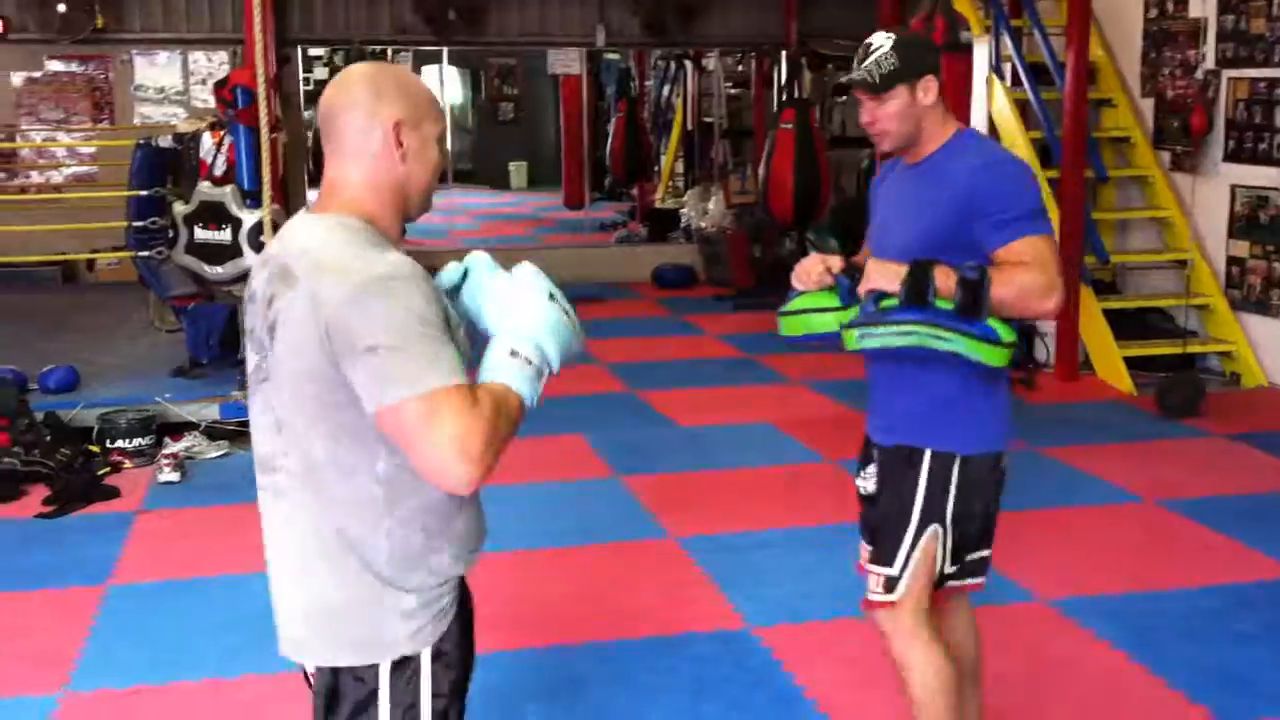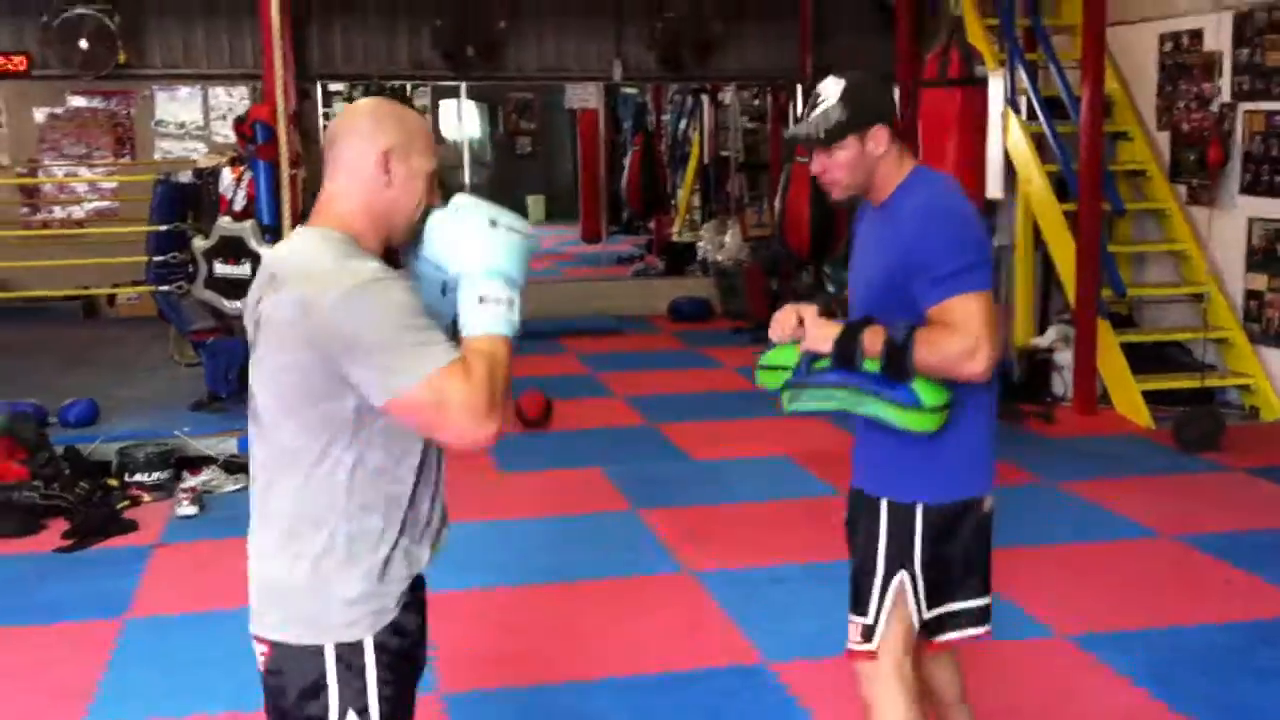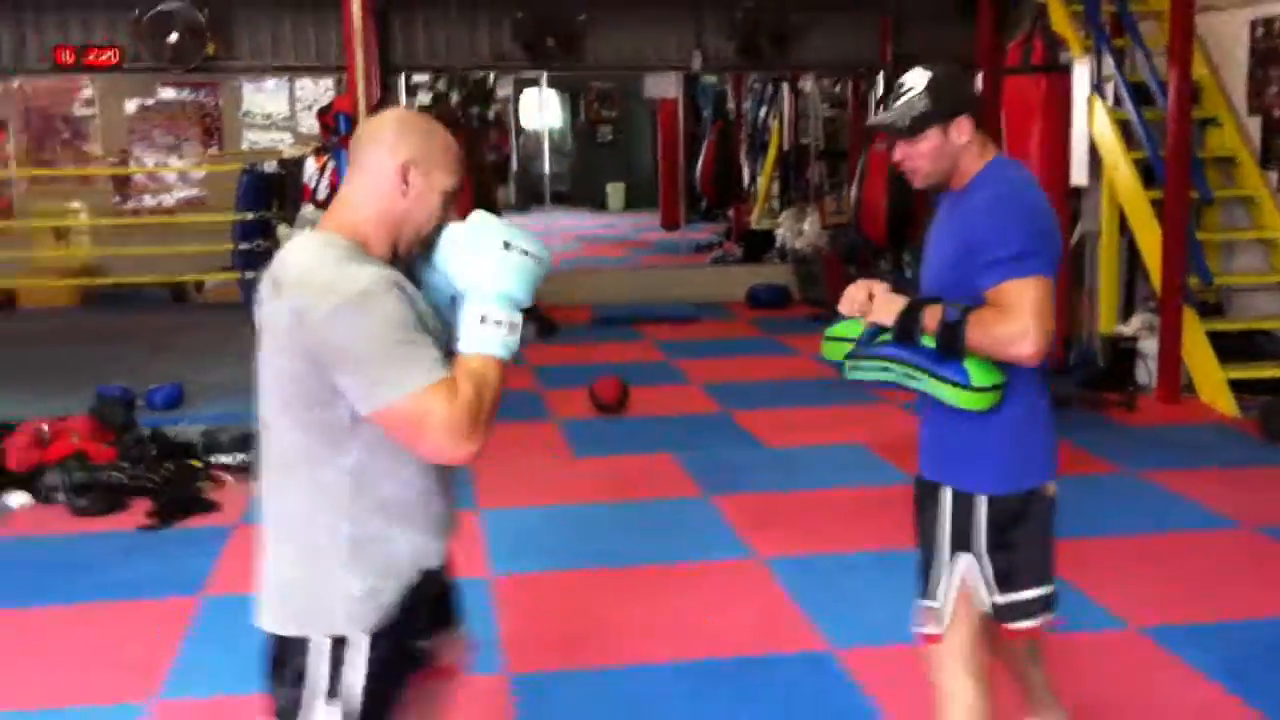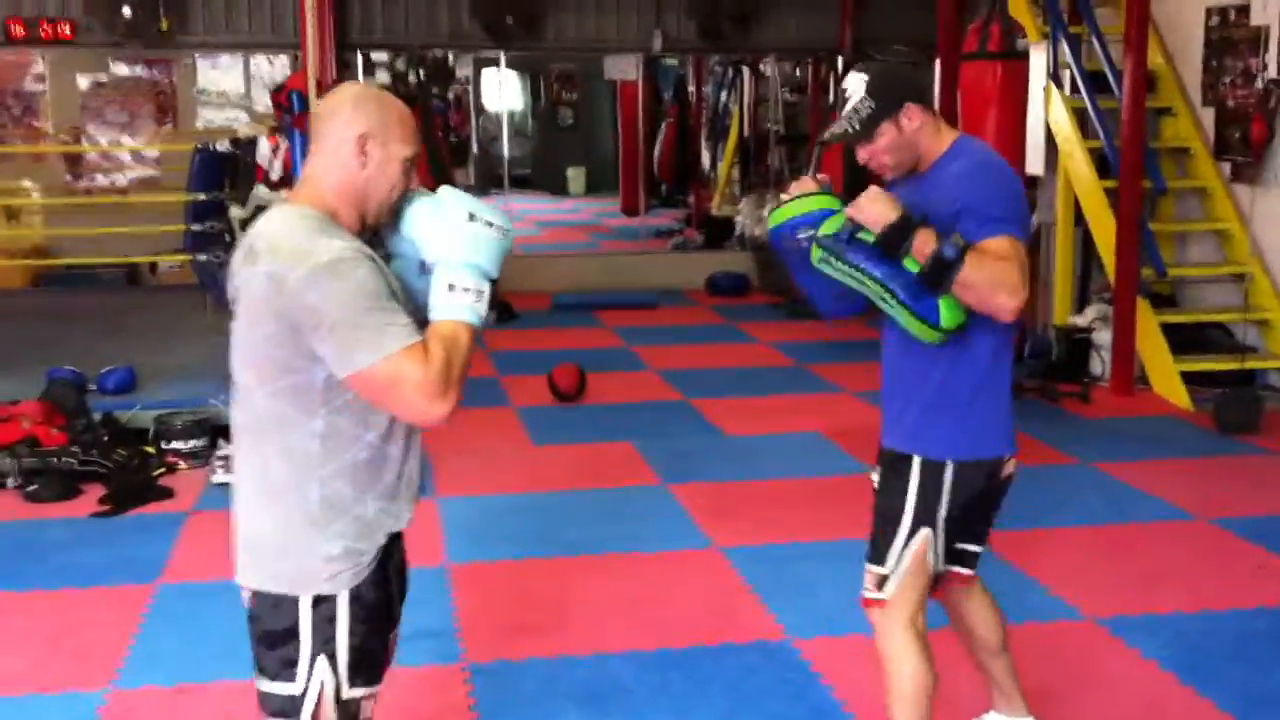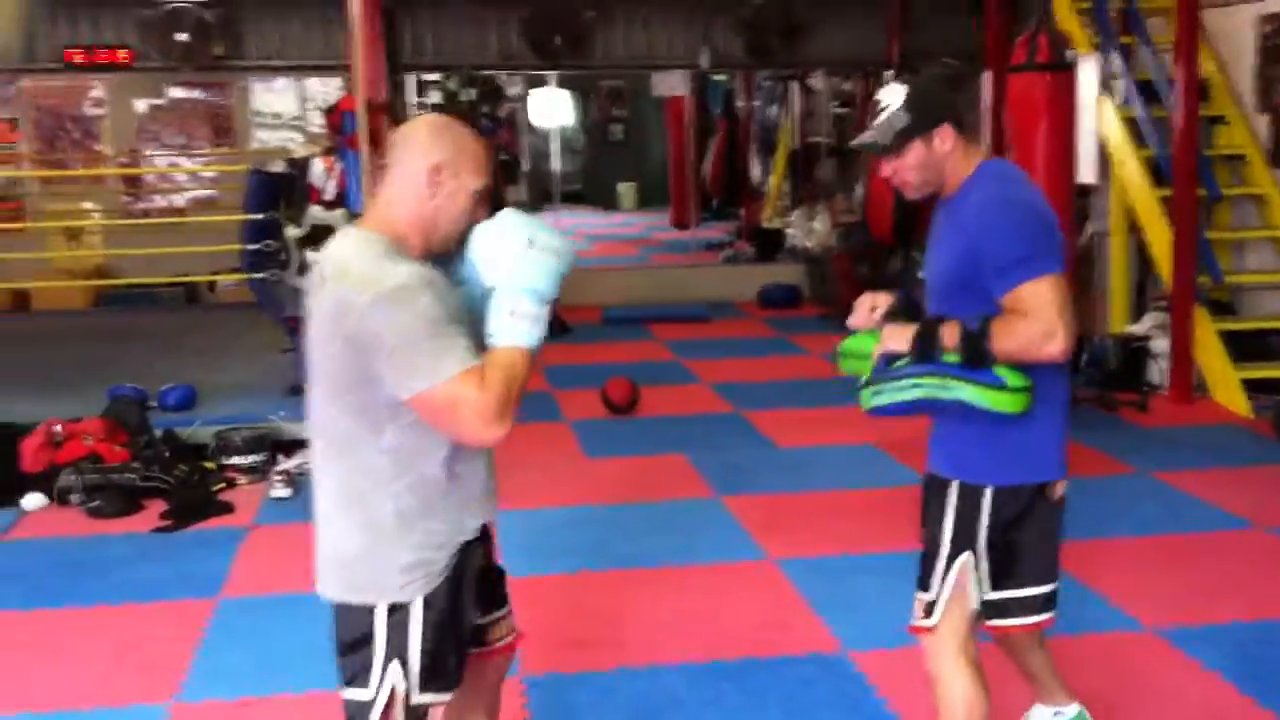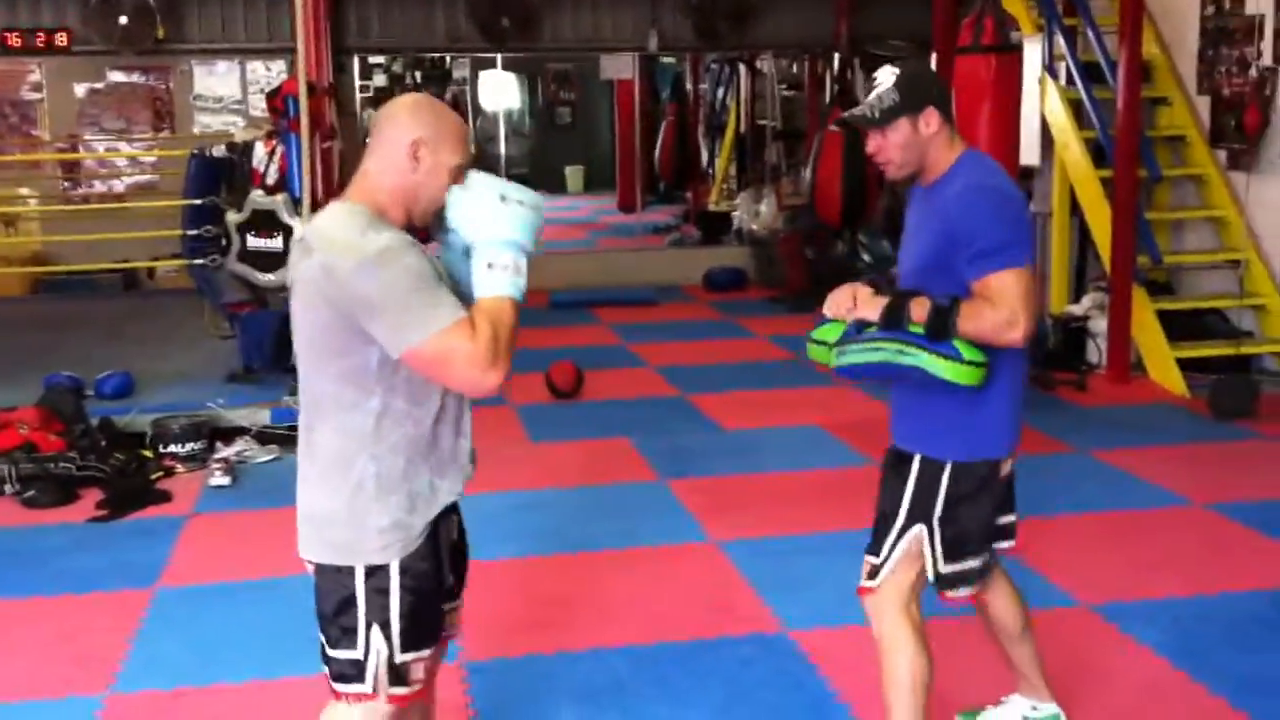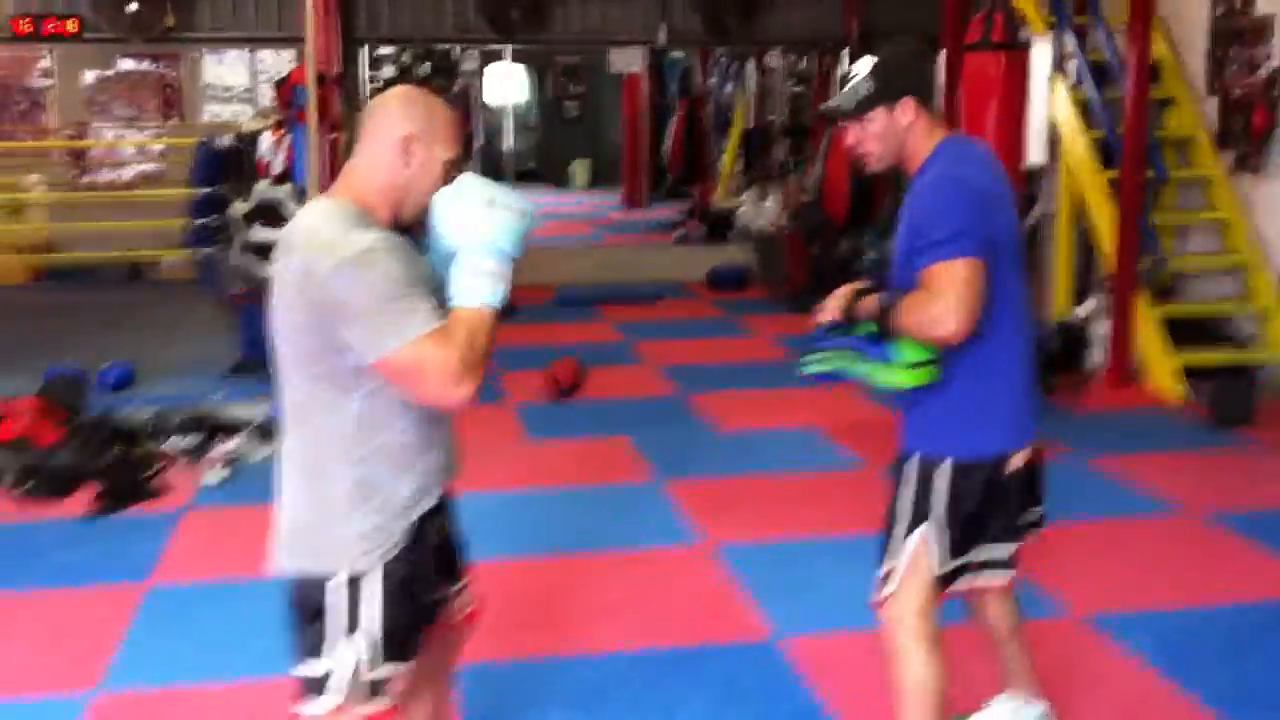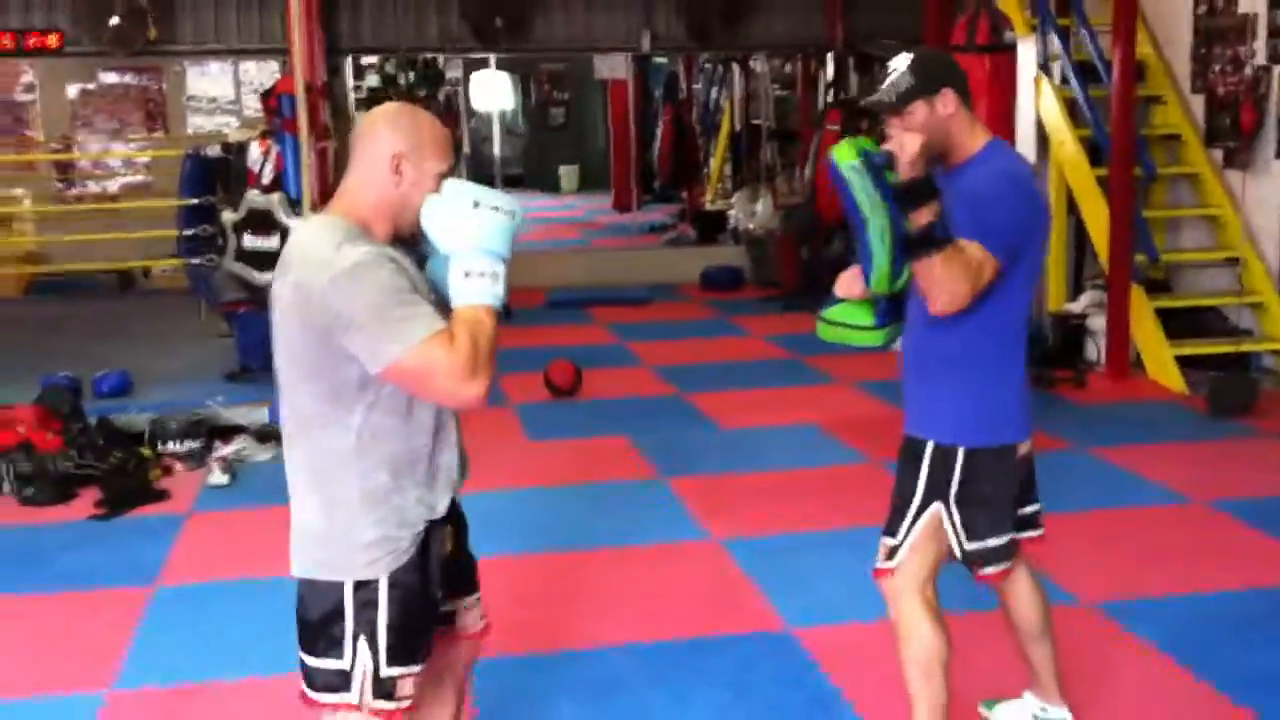
dt=0.4s
person 1, frame 1
left shoulder: (990, 173)
right shoulder: (889, 176)
left elbow: (1043, 289)
left wrist: (922, 280)
right wrist: (838, 269)
left hip: (949, 431)
right hip: (895, 420)
left knee: (898, 609)
right knee: (938, 598)
person 1, frame 2
left shoulder: (934, 219)
right shoulder: (876, 209)
left elbow: (973, 352)
left wrist: (853, 341)
right wrist: (816, 319)
left hip: (923, 474)
right hip: (901, 463)
left knee: (881, 658)
right knee: (922, 634)
person 1, frame 3
left shoulder: (1001, 207)
right shoulder: (969, 194)
left elbow: (1024, 336)
left wrist: (916, 315)
right wrist: (892, 299)
left hip: (984, 458)
right hip: (976, 450)
left knee: (952, 644)
right knee: (999, 611)
person 1, frame 4
left shoulder: (978, 177)
right shoulder: (911, 177)
left elbow: (1005, 293)
right elbow: (883, 273)
left wrist: (904, 232)
left hip: (947, 432)
right hip: (923, 422)
left knee: (894, 607)
right knee: (950, 574)
person 1, frame 5
left shoulder: (1001, 209)
right shoulder: (961, 200)
left elbow: (1049, 334)
left wrist: (927, 337)
right wrist: (899, 310)
left hip: (994, 455)
right hip: (981, 446)
left knee: (943, 632)
right knee: (996, 606)
person 1, frame 6
left shoulder: (980, 197)
right shoulder: (931, 189)
left elbow: (1011, 321)
left wrist: (896, 308)
right wrist: (872, 298)
left hip: (953, 431)
right hip: (949, 423)
left knee: (887, 595)
right knee: (972, 567)
person 1, frame 7
left shoulder: (948, 187)
right shoulder: (957, 166)
left elbow: (948, 317)
left wrist: (861, 305)
right wrist: (870, 298)
left hip: (956, 430)
right hip: (992, 420)
left knee: (905, 606)
right knee: (979, 572)
person 1, frame 8
left shoulder: (1000, 183)
right shoulder: (953, 174)
left elbow: (948, 294)
right elbow: (936, 273)
left wrist: (914, 191)
right wrist: (870, 277)
left hip: (962, 420)
right hip: (985, 412)
left knee: (905, 581)
right knee: (1002, 560)
person 2, frame 1
left shoulder: (297, 252)
right shoulder: (373, 281)
right elbow: (459, 457)
left wrist: (447, 318)
right wrist: (526, 347)
left hip: (343, 579)
right hip: (382, 604)
person 2, frame 2
left shoulder: (303, 265)
right shoulder: (351, 289)
right elbow: (472, 418)
left wrist: (446, 285)
right wrist: (490, 284)
left hip: (355, 577)
right hip: (339, 601)
person 2, frame 3
left shoulder: (324, 265)
right shoulder: (350, 293)
left elbow: (404, 371)
right elbow: (454, 433)
left wrist: (457, 295)
right wrist: (494, 306)
left hip: (390, 556)
right hip: (345, 586)
person 2, frame 4
left shoulder: (289, 236)
right shoulder: (322, 263)
left elbow: (374, 344)
right elbow: (429, 394)
left wrist: (421, 264)
right wrist: (463, 276)
left hip: (342, 528)
right hip: (317, 549)
person 2, frame 5
left shoulder: (365, 258)
right shoulder: (388, 288)
left elbow: (448, 370)
right elbow: (484, 418)
left wrist: (490, 289)
right wrist: (520, 301)
left hip: (436, 532)
right hip: (397, 558)
left knee: (483, 655)
person 2, frame 6
left shoulder: (353, 233)
right shoulder: (372, 253)
left elbow: (434, 338)
right elbow: (479, 367)
left wrist: (473, 255)
right wrist: (503, 258)
left hip: (408, 499)
right hip: (375, 522)
left knee: (419, 660)
person 2, frame 7
left shoulder: (341, 231)
right shoulder: (352, 254)
left elbow: (418, 341)
right elbow: (450, 378)
left wrist: (460, 258)
right wrist: (483, 264)
left hip: (399, 502)
right hip: (356, 526)
left knee: (438, 632)
person 2, frame 8
left shoulder: (358, 249)
right shoulder: (348, 268)
left elbow: (426, 351)
right elbow: (462, 379)
left wrist: (459, 262)
right wrist: (480, 267)
left hip: (413, 509)
right hip: (368, 539)
left knee: (450, 647)
